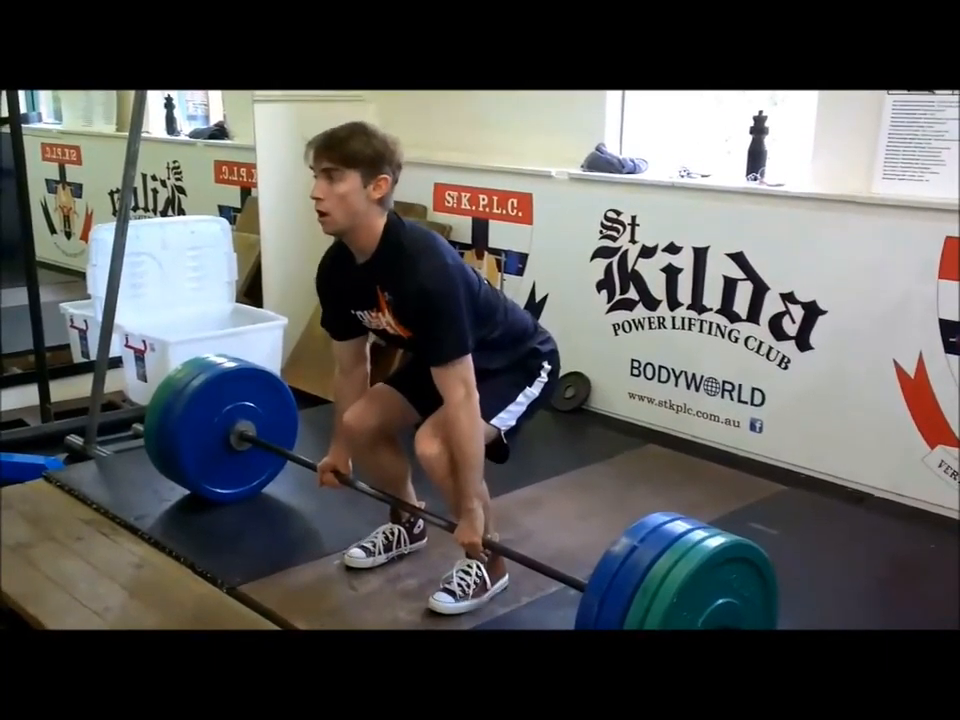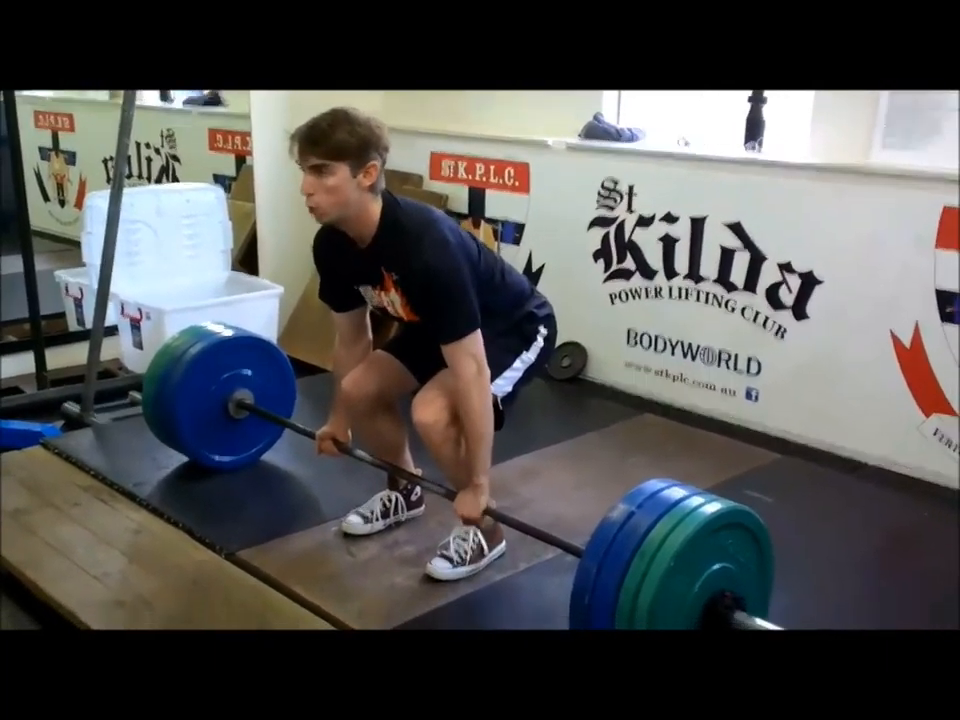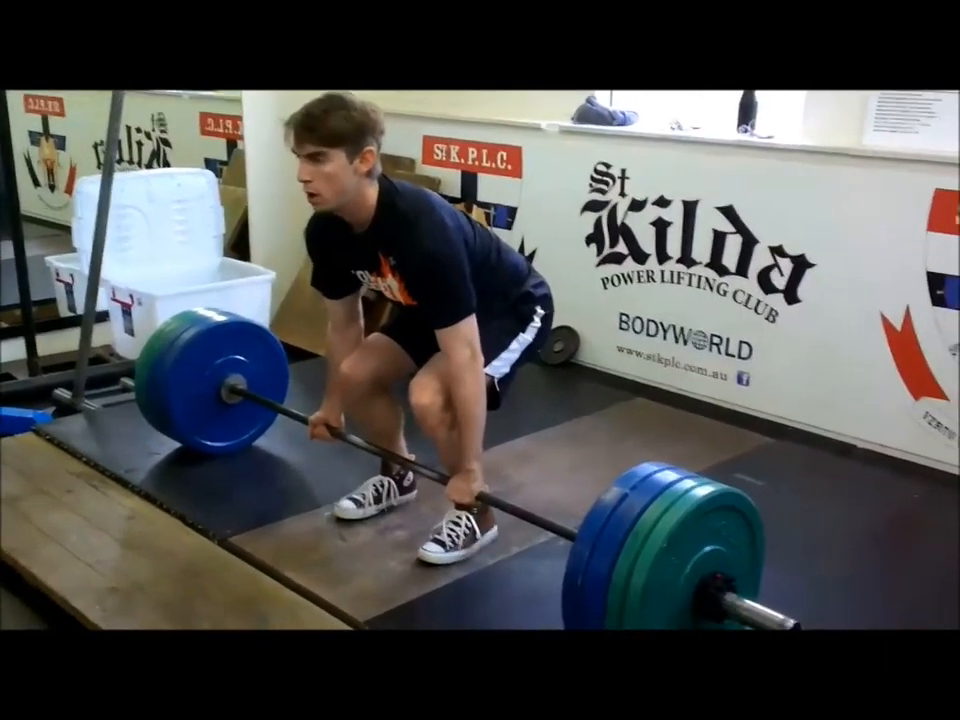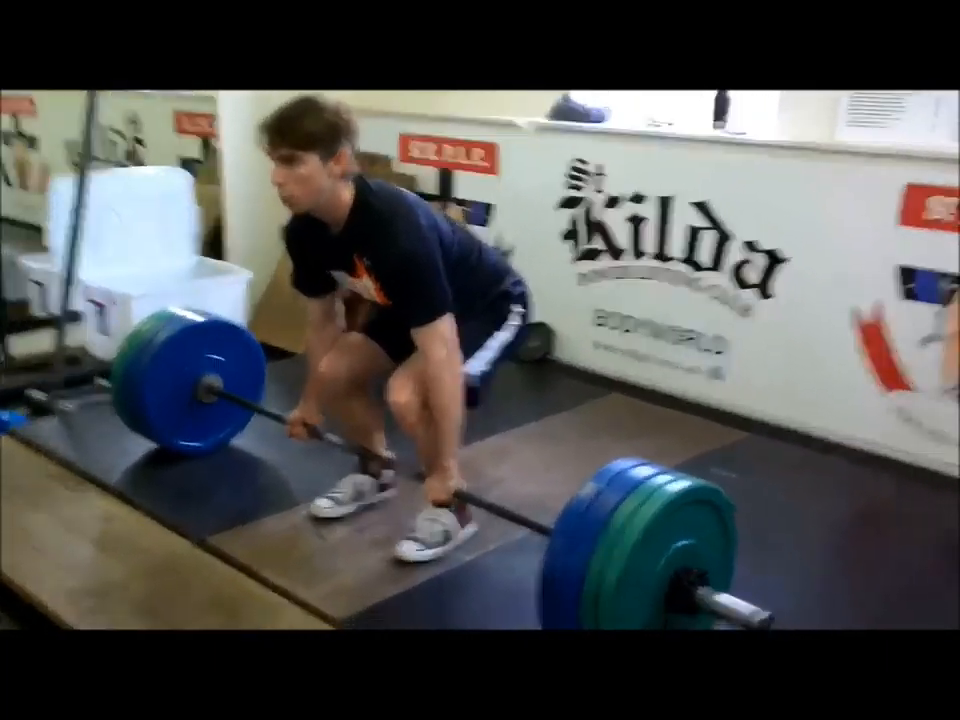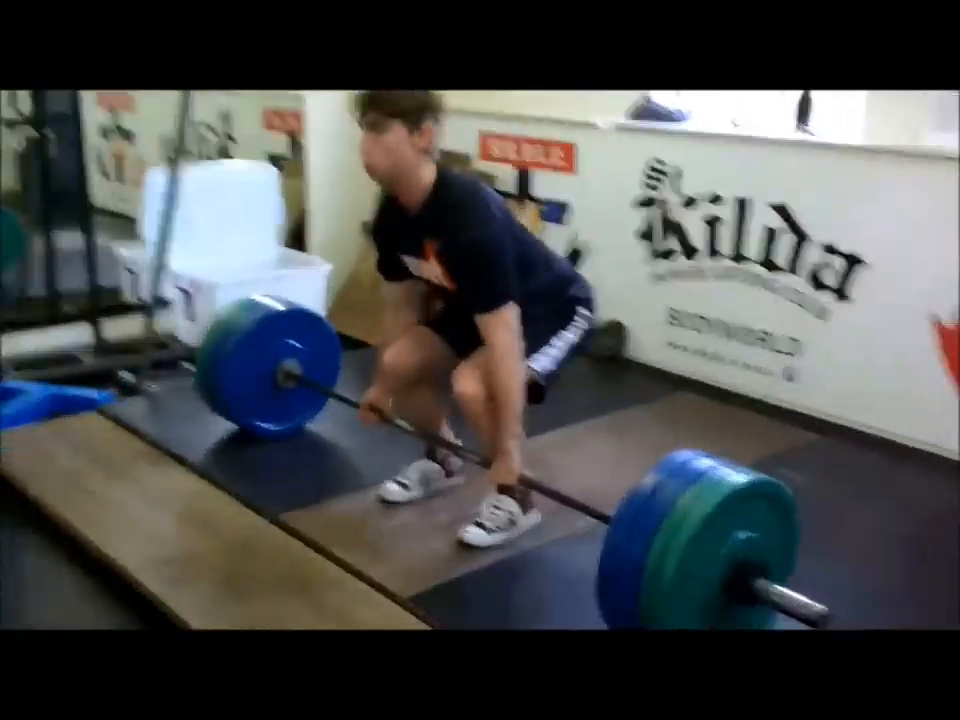
dt=0.4s
person 1, frame 1
left shoulder: (426, 270)
right shoulder: (337, 268)
left elbow: (461, 396)
right elbow: (351, 364)
left wrist: (470, 511)
right wrist: (338, 447)
left hip: (517, 360)
right hip: (439, 358)
left knee: (434, 447)
right knee: (361, 425)
left ankle: (487, 563)
right ankle: (406, 524)
person 1, frame 2
left shoulder: (427, 247)
right shoulder: (332, 245)
left elbow: (472, 369)
right elbow: (351, 336)
left wrist: (477, 483)
right wrist: (338, 417)
left hip: (515, 326)
right hip: (437, 325)
left knee: (432, 413)
right knee: (359, 391)
left ankle: (484, 529)
right ankle: (404, 491)
person 1, frame 3
left shoulder: (425, 231)
right shoulder: (326, 230)
left elbow: (463, 356)
right elbow: (344, 322)
left wrist: (469, 470)
right wrist: (331, 403)
left hip: (513, 307)
right hip: (432, 306)
left knee: (428, 397)
right knee: (356, 375)
left ankle: (475, 511)
right ankle: (396, 475)
person 1, frame 4
left shoulder: (399, 230)
right shoulder: (305, 231)
left elbow: (441, 354)
right elbow: (323, 320)
left wrist: (446, 467)
right wrist: (310, 401)
left hip: (489, 304)
right hip: (412, 304)
left knee: (406, 394)
right knee: (335, 374)
left ankle: (451, 507)
right ankle: (374, 472)
person 1, frame 5
left shoulder: (472, 216)
right shoulder: (392, 215)
left elbow: (503, 341)
right elbow: (401, 303)
left wrist: (508, 451)
right wrist: (381, 386)
left hip: (555, 306)
right hip: (476, 303)
left knee: (471, 385)
right knee: (398, 365)
left ankle: (515, 495)
right ankle: (442, 460)
